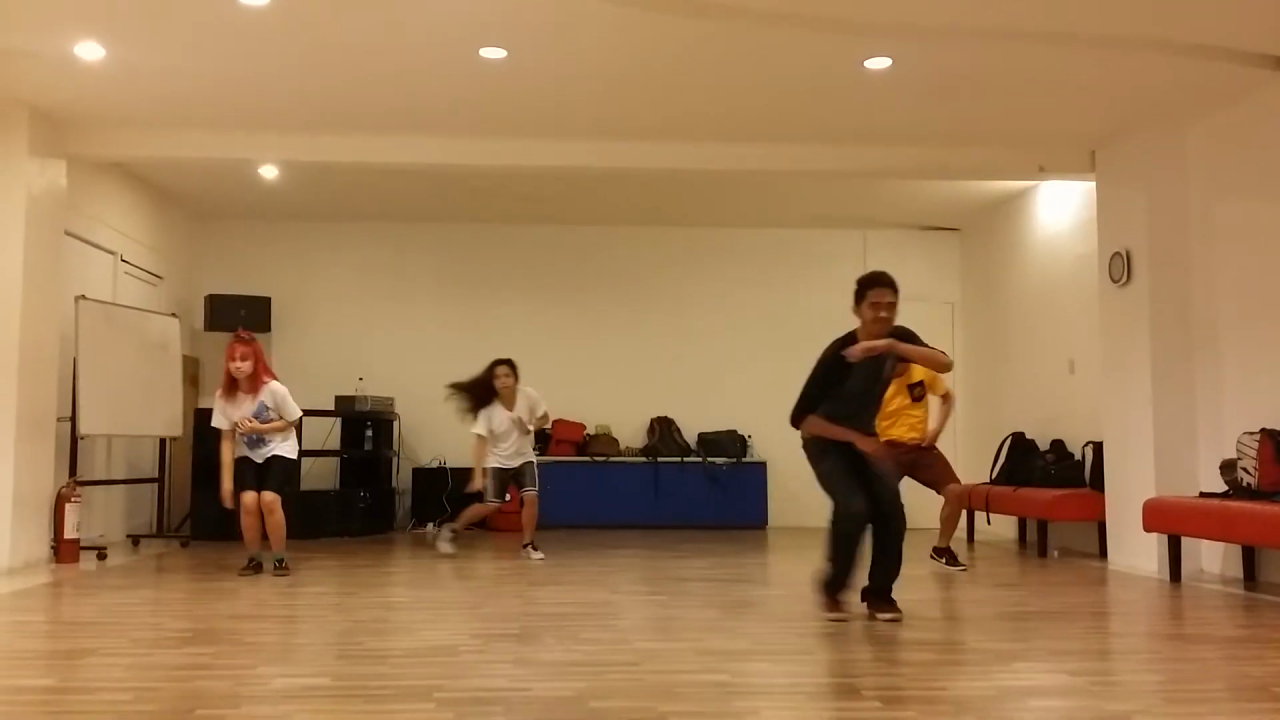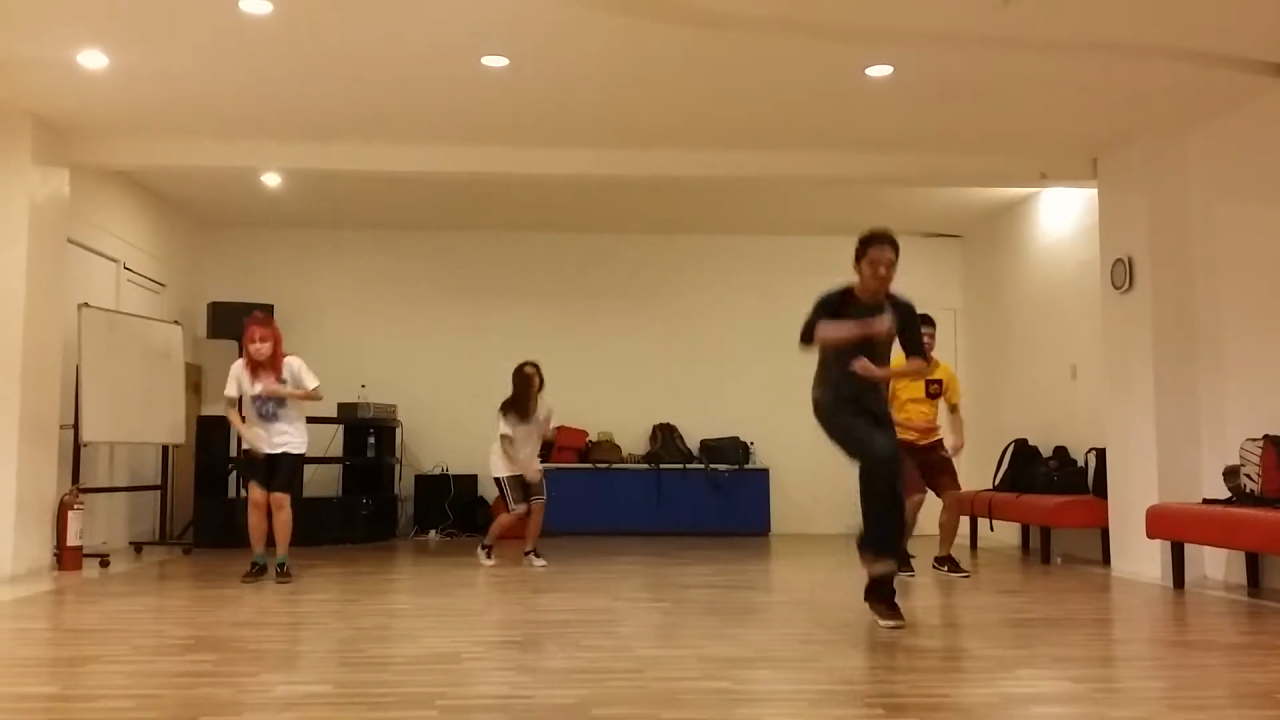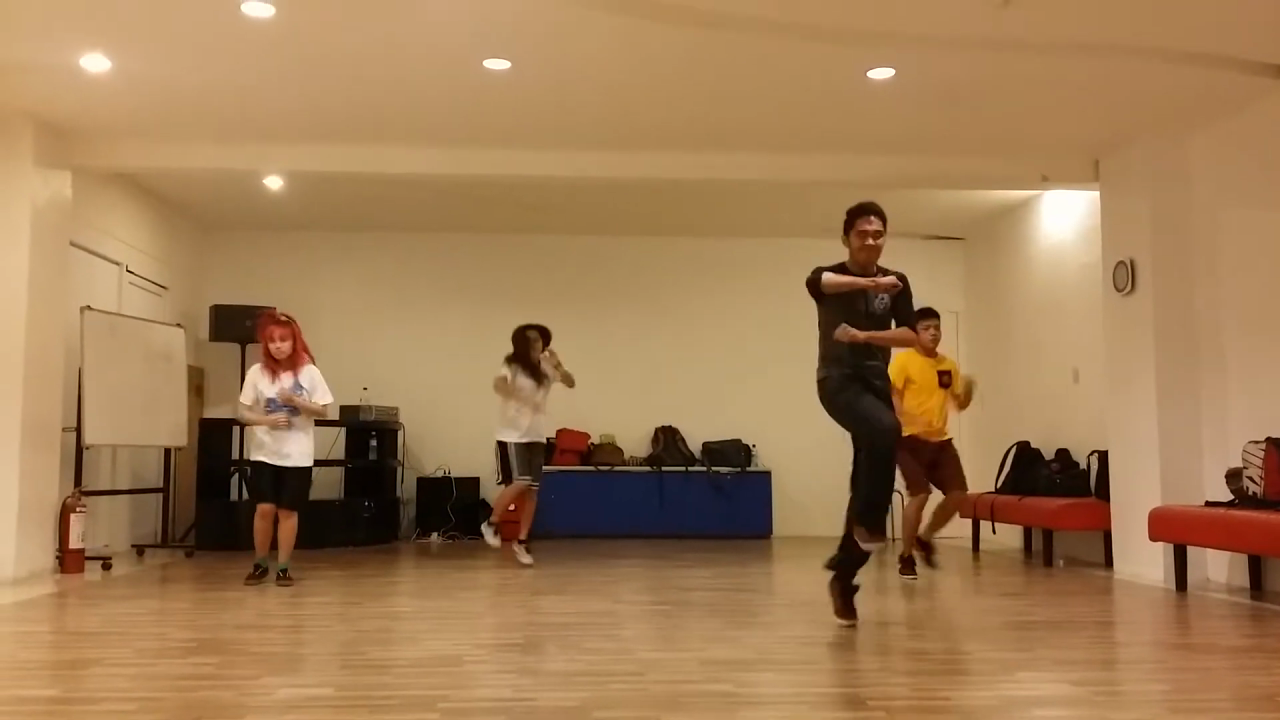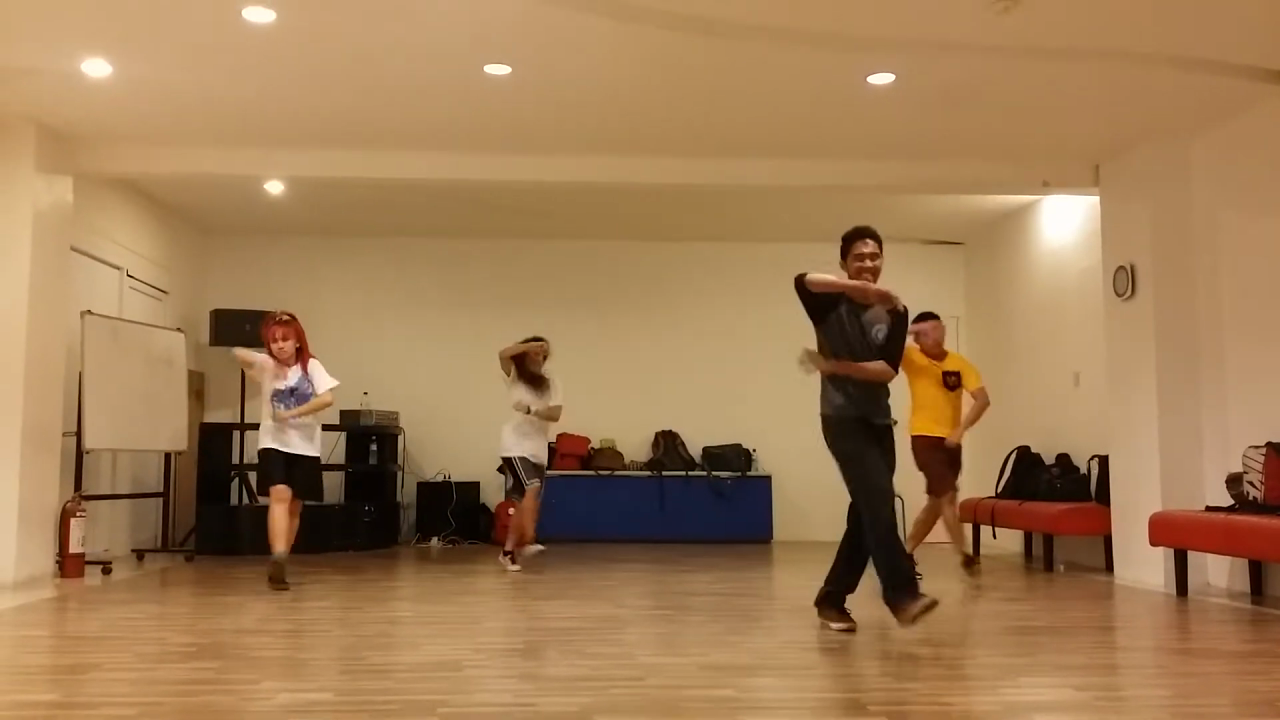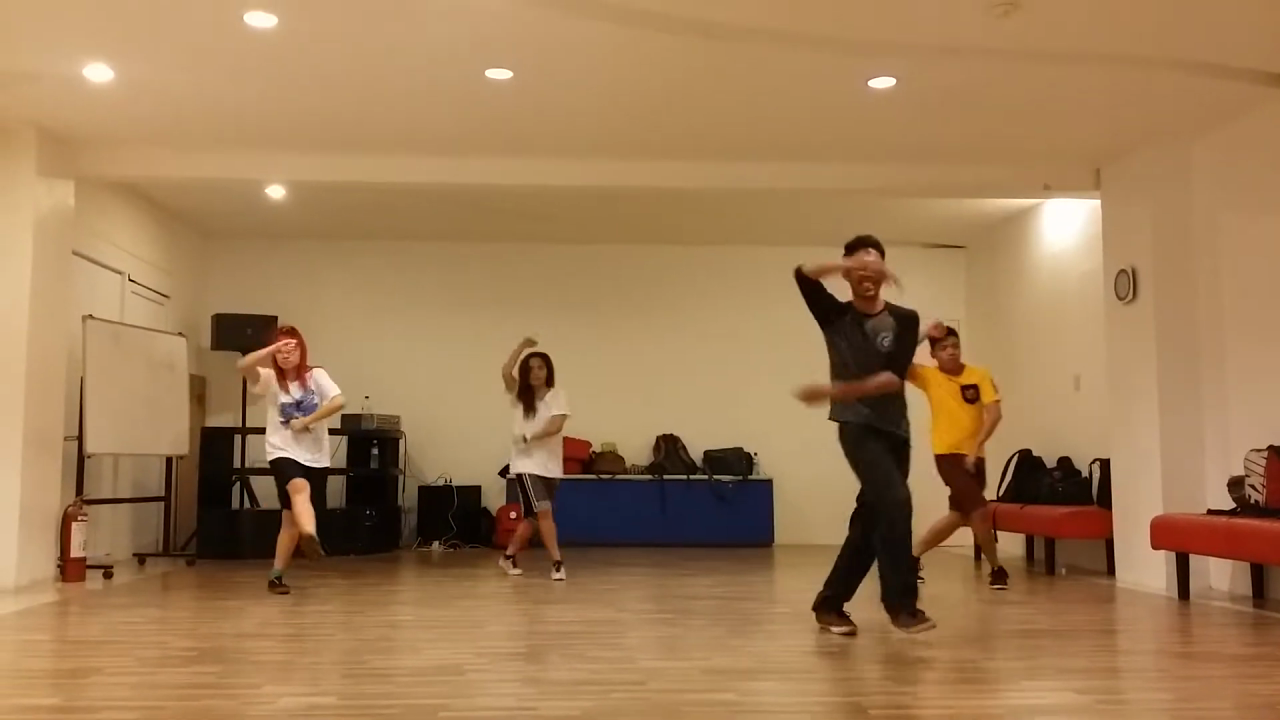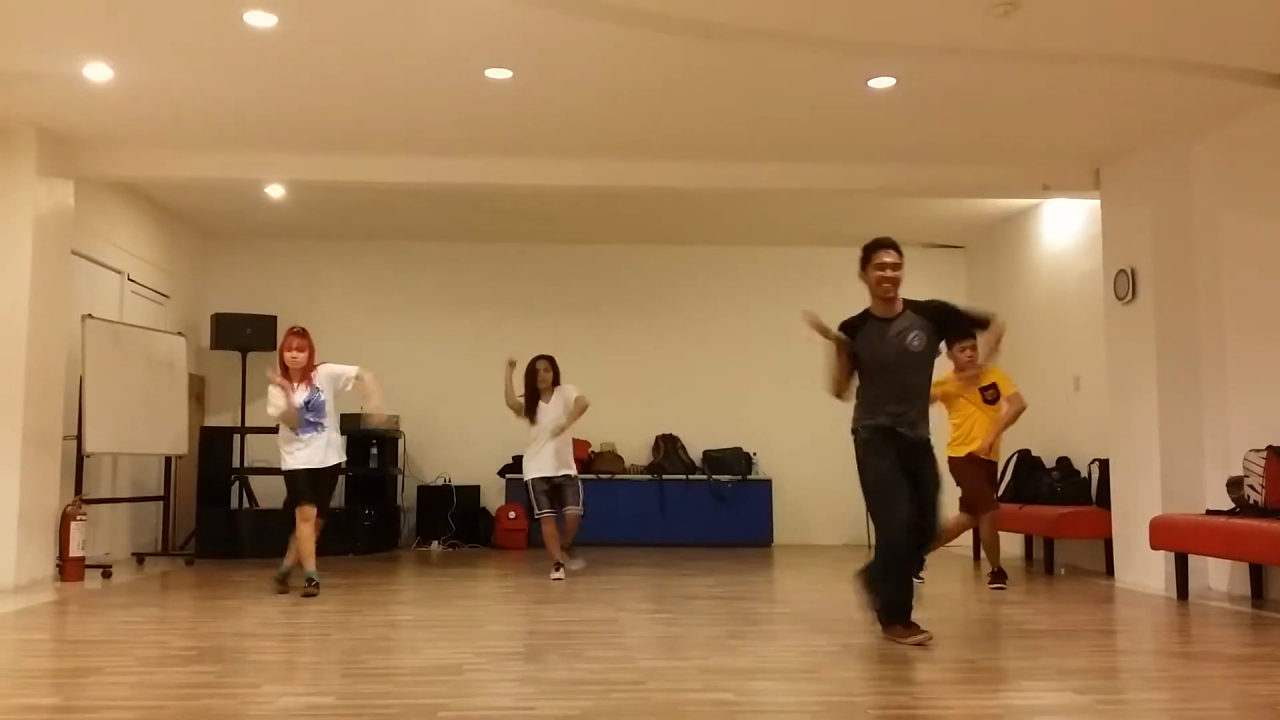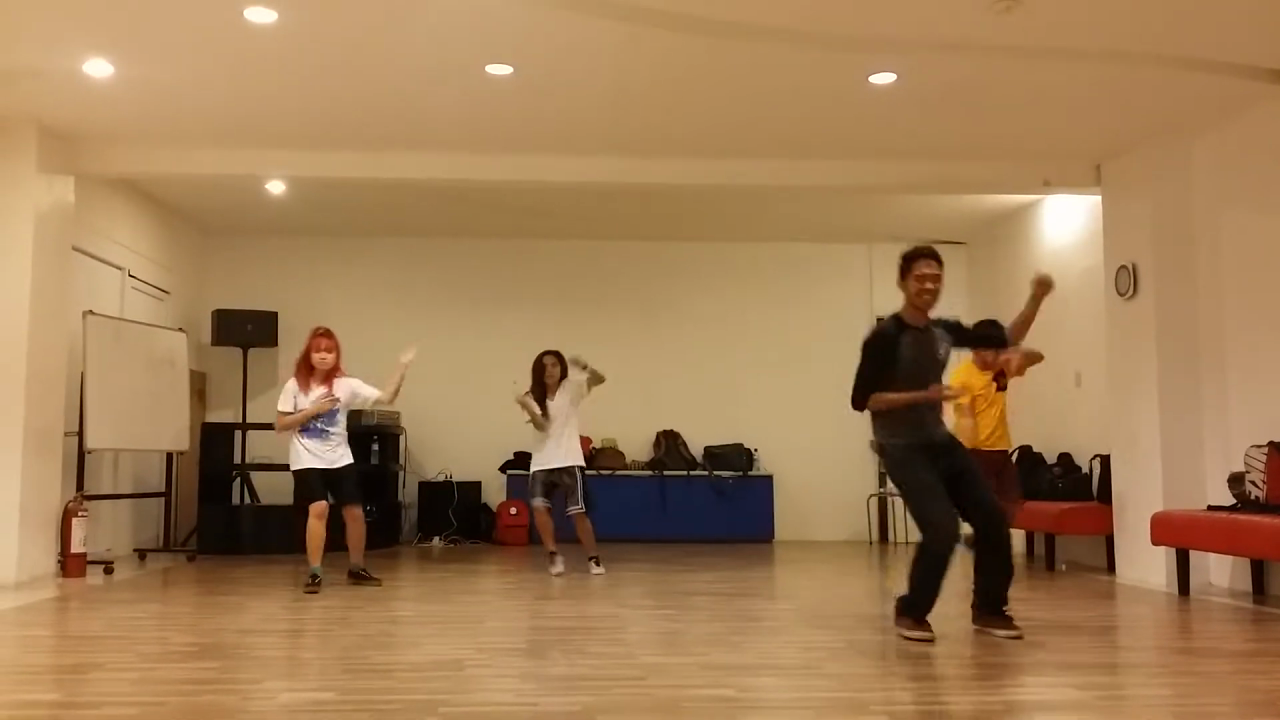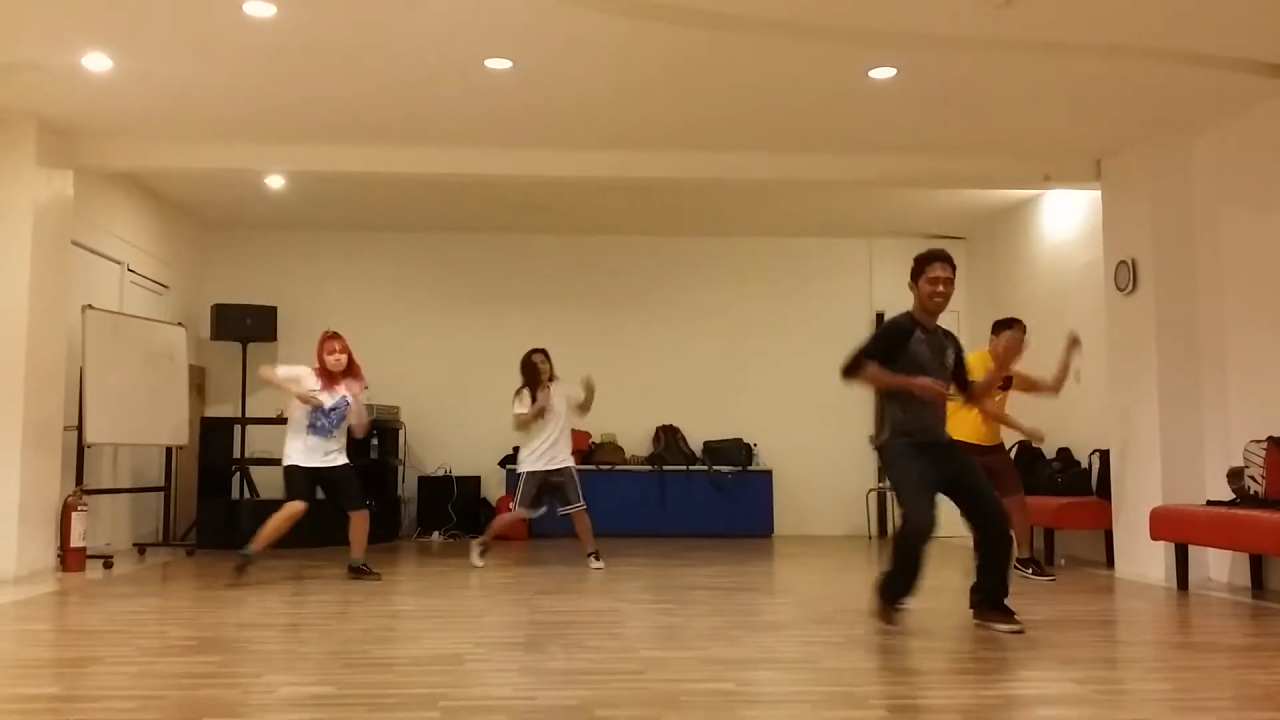
dt=0.2s
person 1, frame 1
left shoulder: (899, 339)
right shoulder: (838, 355)
left elbow: (945, 364)
right elbow: (801, 419)
left wrist: (891, 346)
right wrist: (856, 440)
left hip: (866, 439)
right hip: (827, 441)
left knee: (892, 518)
right knee: (853, 508)
left ankle: (879, 594)
right ankle: (833, 588)
person 1, frame 2
left shoulder: (900, 309)
right shoulder: (835, 302)
left elbow: (920, 364)
right elbow: (810, 336)
left wrist: (881, 373)
right wrist: (867, 328)
left hip: (875, 407)
right hip: (835, 403)
left knee: (892, 491)
right knee: (879, 457)
left ankle: (881, 591)
right ankle: (873, 545)
person 1, frame 3
left shoulder: (896, 282)
right shoulder: (832, 279)
left elbow: (910, 336)
right elbow: (820, 283)
left wrist: (862, 335)
right wrist: (870, 283)
left hip: (876, 383)
right hip: (838, 381)
right knee: (884, 429)
left ankle: (843, 578)
right ankle: (867, 519)
person 1, frame 4
left shoulder: (894, 312)
right shoulder: (828, 304)
left elbow: (888, 370)
right elbow: (803, 281)
left wrist: (833, 365)
right wrist: (869, 290)
left hip: (878, 420)
right hip: (842, 418)
left knee: (865, 514)
right knee: (877, 498)
left ankle: (830, 600)
right ankle: (901, 594)
person 1, frame 5
left shoulder: (905, 319)
right shoulder: (835, 315)
left elbow: (894, 379)
right elbow: (803, 276)
left wrist: (836, 390)
right wrist: (852, 267)
left hip: (895, 431)
right hip: (857, 427)
left knee: (870, 522)
right knee: (894, 502)
left ankle: (830, 604)
right ankle: (902, 604)
person 1, frame 6
left shoulder: (930, 315)
right shoulder: (856, 329)
left elbow: (988, 322)
right elbow: (840, 392)
right wrist: (838, 349)
left hip: (916, 437)
right hip: (875, 437)
left knee: (923, 529)
right knee: (896, 522)
left ankle: (877, 578)
right ankle: (895, 615)
person 1, frame 7
left shoulder: (945, 331)
right shoulder: (885, 336)
right elbow: (863, 401)
right wrist: (926, 395)
left hip: (938, 440)
right hip: (902, 447)
left knee: (992, 519)
right knee: (942, 528)
left ankle: (989, 609)
right ankle: (912, 612)
person 1, frame 8
left shoulder: (948, 342)
right shoulder: (897, 329)
left elbow: (973, 394)
right elbow: (853, 367)
left wrist: (1000, 369)
right wrist: (913, 383)
left hip: (941, 444)
right hip: (901, 446)
left knee: (993, 518)
right knee: (918, 520)
left ankle: (989, 603)
right ankle: (890, 594)
person 2, frame 1
left shoulder: (274, 389)
right shoulder: (224, 396)
left elbow: (293, 422)
right elbow: (226, 440)
left wrist: (262, 427)
right wrist: (226, 479)
left hip: (280, 452)
right hip: (248, 456)
left knee: (269, 500)
right knee: (248, 501)
left ankle: (280, 559)
right ankle: (254, 559)
person 2, frame 2
left shoulder: (292, 364)
right shoulder: (239, 369)
left elbow: (316, 394)
right elbow: (230, 405)
left wrist: (284, 391)
right wrist: (241, 428)
left hip: (289, 444)
right hip: (256, 443)
left knee: (280, 499)
right knee: (257, 498)
left ankle: (282, 562)
right ankle: (258, 561)
person 2, frame 3
left shoulder: (309, 371)
right shoulder: (257, 373)
left elbow: (323, 412)
right elbow: (244, 413)
left wrist: (297, 402)
right wrist: (266, 420)
left hip: (297, 456)
right hip: (264, 453)
left knee: (288, 512)
right knee: (265, 510)
left ankle: (283, 568)
right ankle: (260, 565)
person 2, frame 4
left shoulder: (312, 366)
right shoulder: (265, 364)
left elbow: (328, 398)
right elbow: (238, 353)
left wrist: (292, 412)
right wrist: (266, 364)
left hip: (306, 448)
right hip: (273, 445)
left knee: (294, 507)
right knee: (281, 495)
left ankle: (280, 567)
right ankle: (277, 560)
person 2, frame 5
left shoulder: (316, 376)
right shoulder: (269, 379)
left elbow: (338, 402)
right elbow: (242, 366)
left wrist: (306, 421)
right wrist: (272, 349)
left hip: (315, 457)
right hip: (283, 453)
left knee: (291, 517)
right knee: (299, 488)
left ankle: (276, 575)
right ankle: (310, 537)
person 2, frame 6
left shoulder: (326, 373)
right shoulder: (278, 388)
left elbow: (362, 374)
right elbow: (290, 422)
left wrist: (374, 398)
right wrist: (285, 397)
left hip: (329, 458)
right hip: (297, 460)
left knee: (316, 518)
right knee: (306, 513)
left ankle: (285, 571)
right ankle: (311, 577)
person 2, frame 7
left shoulder: (346, 385)
right shoulder: (295, 385)
left elbow: (386, 399)
right elbow: (281, 424)
left wrist: (401, 371)
right wrist: (312, 409)
left hip: (339, 459)
right hip: (307, 461)
left knee: (355, 512)
right knee: (319, 509)
left ankle: (357, 569)
right ankle: (314, 574)
person 2, frame 8
left shoulder: (351, 390)
right shoulder: (305, 376)
left elbow: (360, 432)
right elbow: (265, 373)
left wrist: (359, 404)
right wrist: (297, 392)
left hip: (334, 460)
right hip: (299, 458)
left knee: (360, 511)
right knee: (295, 508)
left ankle: (357, 564)
right ankle: (249, 554)
person 3, frame 1
left shoulder: (925, 371)
left elbow: (946, 396)
left wrist: (938, 427)
left hip: (922, 445)
right hip: (890, 447)
left knee: (954, 491)
left ankle: (942, 548)
person 3, frame 2
left shoulder: (944, 372)
right shoulder: (895, 367)
left elbow: (955, 409)
left wrist: (958, 438)
right wrist: (911, 425)
left hip: (932, 444)
right hip: (901, 443)
left knee: (953, 496)
right knee: (915, 497)
left ankle: (943, 557)
right ankle: (900, 554)
person 3, frame 3
left shoulder: (949, 365)
right shoulder: (903, 360)
left elbow: (960, 404)
right elbow: (889, 396)
left wrist: (968, 391)
right wrist: (910, 421)
left hip: (940, 440)
right hip: (911, 439)
left knee: (957, 495)
right knee: (919, 495)
left ankle: (924, 539)
right ankle: (906, 556)
person 3, frame 4
left shoulder: (960, 363)
right shoulder: (910, 358)
left elbow: (983, 399)
left wrist: (961, 429)
right wrist: (918, 328)
left hip: (952, 440)
right hip: (925, 438)
left knee: (938, 501)
right knee: (948, 494)
left ankle: (906, 551)
right ankle: (964, 555)
person 3, frame 5
left shoulder: (980, 376)
right shoulder: (928, 377)
left elbow: (995, 414)
left wrist: (975, 447)
right wrist: (925, 334)
left hip: (973, 457)
right hip: (948, 456)
left knee: (959, 516)
right knee: (980, 511)
left ankle: (912, 556)
right ankle: (996, 568)
person 3, frame 6
left shoulder: (995, 375)
right shoulder: (947, 383)
left elbow: (1019, 404)
left wrist: (994, 433)
left hip: (988, 458)
right hip: (964, 458)
left knee: (971, 517)
right knee: (989, 513)
right ankle: (996, 570)
person 3, frame 7
left shoulder: (1004, 368)
right shoulder: (962, 375)
left elbow: (1037, 357)
right elbow: (965, 417)
left hip: (1000, 449)
right hip: (974, 451)
left knee: (1012, 505)
person 3, frame 8
left shoulder: (1012, 375)
right shoulder: (975, 362)
left elbow: (1053, 388)
right elbow: (986, 405)
left wrist: (1067, 354)
right wrist: (1024, 429)
left hip: (992, 445)
right hip: (961, 442)
left knee: (1016, 500)
left ankle: (1024, 558)
person 4, frame 1
left shoulder: (529, 396)
right shoulder: (487, 410)
left elbow: (545, 418)
right elbow: (480, 442)
left wrist: (530, 428)
right wrist: (478, 475)
left hip: (524, 457)
right hip: (497, 461)
left knee: (531, 497)
right knee: (490, 505)
left ankle: (528, 544)
right ankle: (452, 529)
person 4, frame 2
left shoulder: (544, 406)
right shoulder: (510, 409)
left elbow: (547, 433)
right elbow: (506, 445)
left wrist: (546, 433)
right wrist: (523, 468)
left hip: (531, 464)
right hip: (506, 467)
left knee: (538, 505)
right knee: (518, 510)
left ankle: (530, 551)
right ankle: (486, 547)
person 4, frame 3
left shoulder: (547, 365)
right shoulder: (512, 365)
left elbow: (571, 383)
right elbow: (499, 385)
left wrist: (558, 365)
right wrist: (522, 398)
left hip: (536, 436)
right hip: (512, 435)
left knee: (532, 490)
right knee: (519, 484)
left ankle: (522, 541)
right ankle: (491, 523)
person 4, frame 4
left shoulder: (551, 384)
right shoulder: (515, 376)
left elbow: (555, 416)
right elbow: (503, 354)
left wrist: (531, 410)
right wrist: (530, 346)
left hip: (537, 450)
right hip: (515, 448)
left knee: (523, 500)
right knee: (531, 489)
left ankle: (509, 551)
right ankle: (528, 541)
person 4, frame 5
left shoulder: (557, 395)
right shoulder: (518, 393)
left elbow: (557, 426)
right elbow: (505, 372)
left wrist: (528, 437)
right wrist: (522, 347)
left hip: (550, 466)
right hip: (525, 464)
left knee: (533, 517)
right knee: (544, 511)
left ankle: (509, 556)
right ankle: (557, 561)
person 4, frame 6
left shoulder: (566, 392)
right shoulder: (528, 402)
left elbow: (583, 403)
right elbow: (511, 403)
left wrist: (566, 422)
right wrist: (509, 371)
left hip: (564, 467)
right hip: (537, 468)
left knee: (572, 514)
right knee: (547, 517)
left ankle: (565, 548)
right ankle: (558, 563)
person 4, frame 7
left shoulder: (572, 386)
right shoulder: (533, 397)
left elbow: (599, 379)
right elbow: (541, 426)
left wrist: (585, 368)
right wrist: (525, 406)
left hip: (570, 460)
right hip: (543, 462)
left knee: (578, 513)
right knee: (539, 507)
left ankle: (594, 558)
right ankle: (553, 553)
person 4, frame 8
left shoulder: (560, 389)
right shoulder: (524, 395)
left elbow: (582, 410)
right elbow: (519, 424)
left wrist: (589, 395)
right wrist: (538, 406)
left hip: (560, 461)
right hip: (532, 463)
left knee: (578, 509)
right knee: (519, 512)
left ankle: (592, 554)
right ankle: (481, 544)
